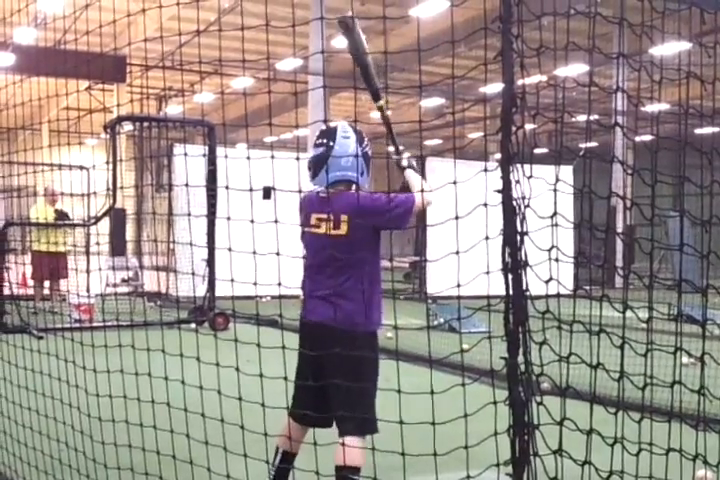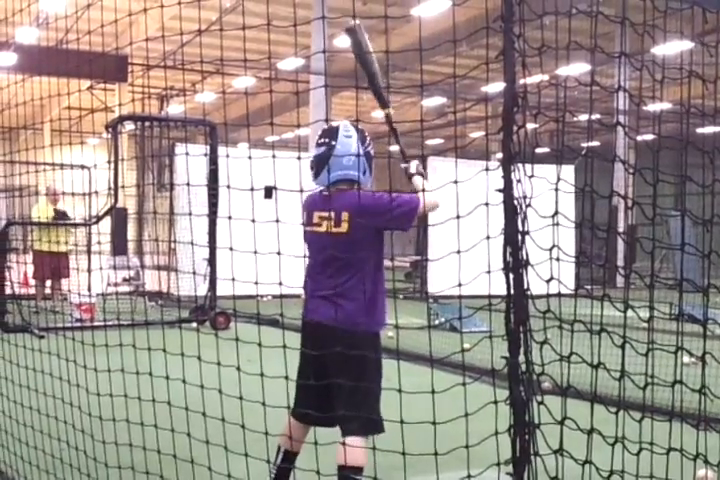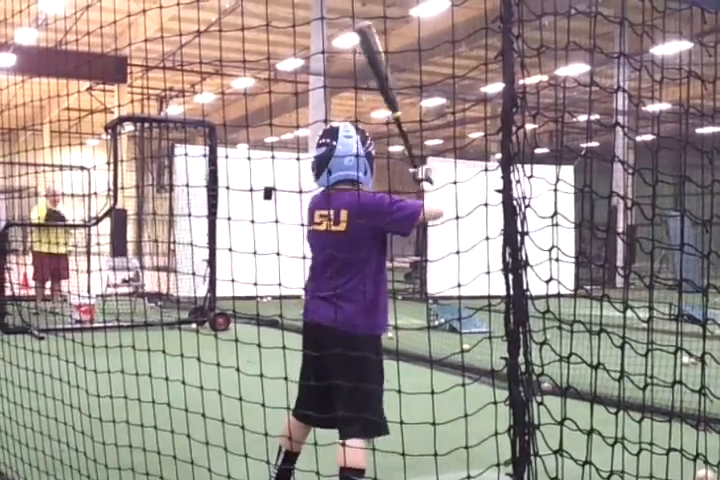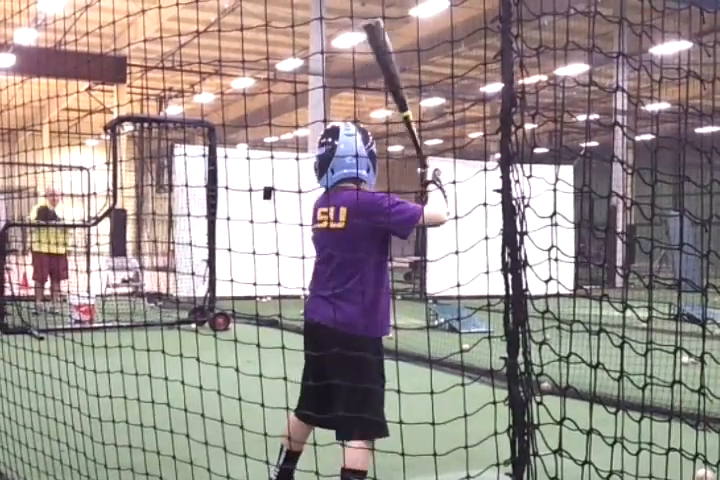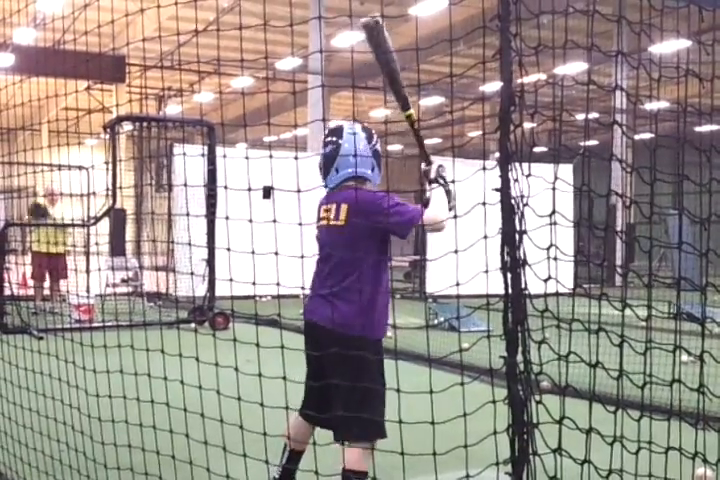
dt=0.1s
person 1, frame 1
left shoulder: (308, 204)
right shoulder: (366, 206)
right elbow: (423, 199)
left wrist: (388, 198)
right wrist: (409, 169)
left hip: (313, 323)
right hip: (352, 329)
left knee: (302, 410)
right knee: (353, 424)
person 1, frame 2
left shoulder: (312, 204)
right shoulder: (369, 204)
right elbow: (430, 202)
left wrist: (393, 206)
right wrist: (417, 175)
left hip: (315, 322)
right hip: (354, 328)
left knee: (304, 409)
right knee: (357, 424)
person 1, frame 3
left shoulder: (316, 205)
right shoulder: (369, 205)
right elbow: (434, 210)
left wrist: (395, 210)
left hip: (316, 323)
right hip: (355, 330)
left knee: (305, 409)
right knee: (358, 425)
person 1, frame 4
left shoulder: (324, 204)
right shoulder: (369, 203)
right elbow: (437, 215)
right wrist: (434, 187)
left hip: (318, 322)
right hip: (355, 329)
left knee: (309, 408)
right knee: (362, 426)
person 1, frame 5
left shoulder: (328, 202)
right shoulder: (370, 202)
right elbow: (437, 220)
left wrist: (421, 199)
left hip: (318, 321)
right hip: (354, 329)
left knee: (312, 408)
right knee: (361, 427)
person 2, frame 1
left shoulder: (61, 209)
right shoulder: (37, 207)
right elbow: (36, 224)
left wrist: (65, 221)
right wrist: (52, 221)
left hip: (58, 249)
right hip: (41, 249)
left knee: (56, 278)
right knee: (39, 278)
right ankle: (37, 305)
person 2, frame 2
left shoulder: (63, 209)
right shoulder: (39, 207)
right elbow: (37, 223)
left wrist: (66, 220)
right wrist: (52, 220)
left hip: (60, 249)
right hip: (42, 248)
left knee: (57, 277)
right knee: (41, 277)
right ankle: (39, 304)
person 2, frame 3
left shoulder: (63, 210)
right shoulder: (39, 208)
right elbow: (34, 224)
left wrist: (63, 221)
right wrist: (46, 220)
left hip: (59, 250)
right hip: (42, 249)
left knee: (57, 279)
right knee: (40, 278)
left ankle: (55, 305)
right ankle: (39, 305)
person 2, frame 4
right shoulder: (39, 208)
right elbow: (32, 222)
left wrist: (57, 218)
right wrist: (40, 219)
left hip: (58, 250)
right hip: (40, 249)
left knee: (56, 279)
right knee: (40, 278)
left ankle: (55, 306)
right ankle: (38, 305)
person 2, frame 5
right shoulder: (38, 207)
right elbow: (30, 222)
left wrist: (48, 214)
right wrist: (33, 216)
left hip: (57, 249)
right hip: (40, 248)
left knee: (55, 279)
right knee: (38, 277)
left ankle: (55, 306)
right ankle: (37, 305)
